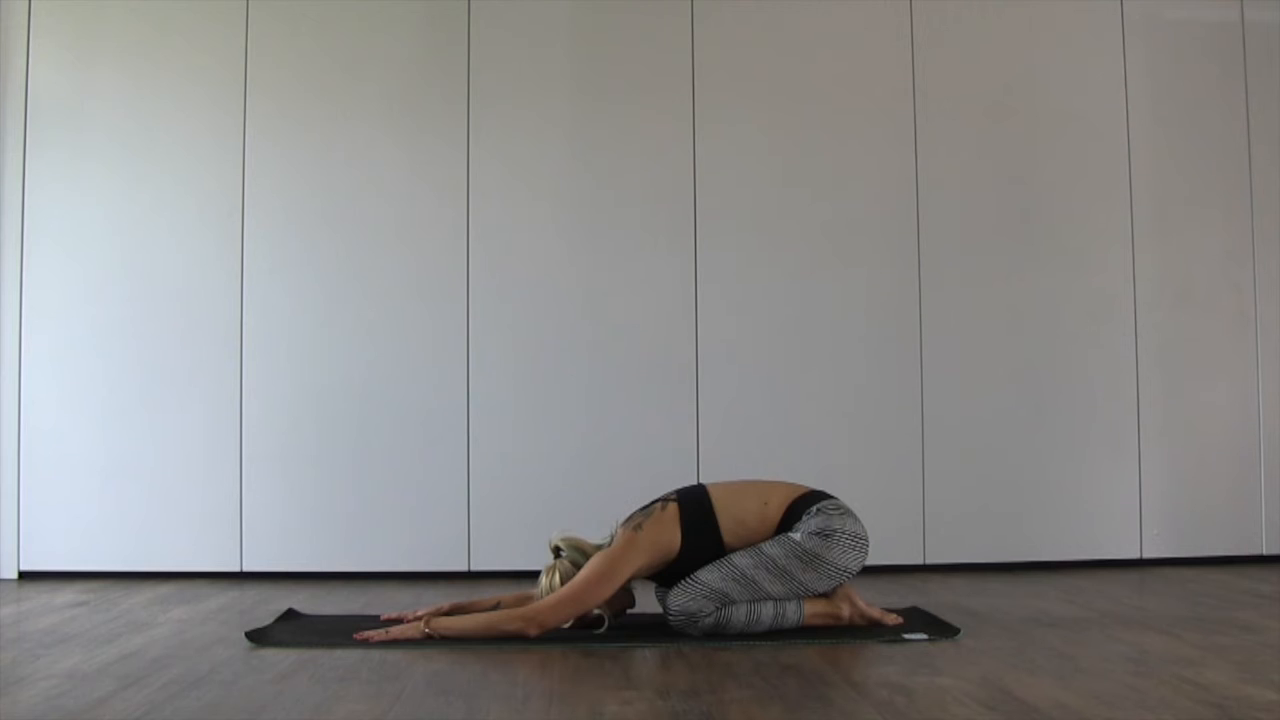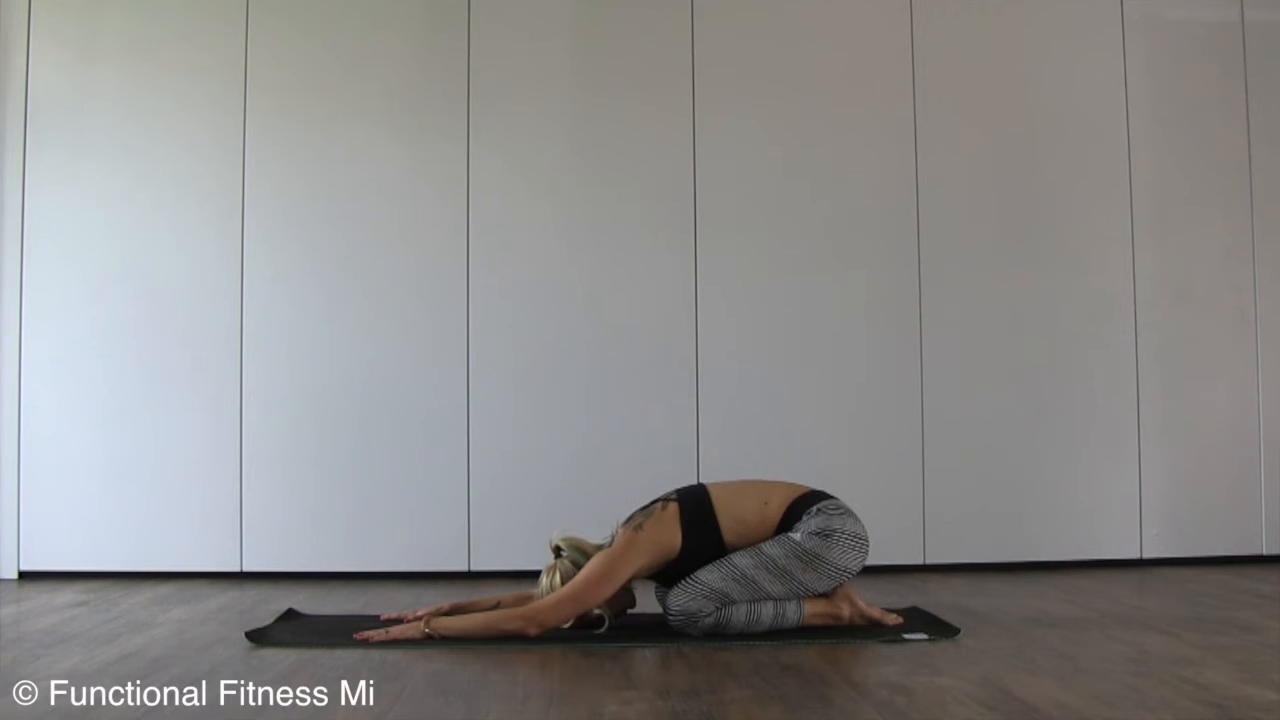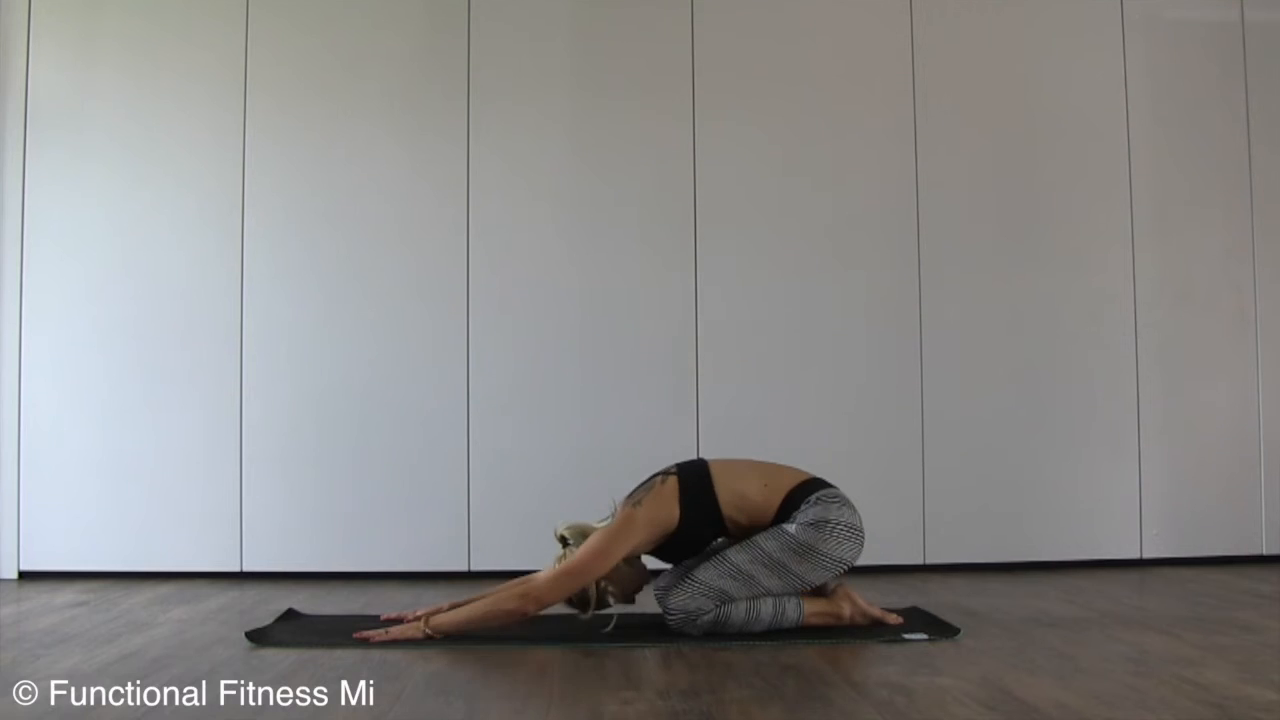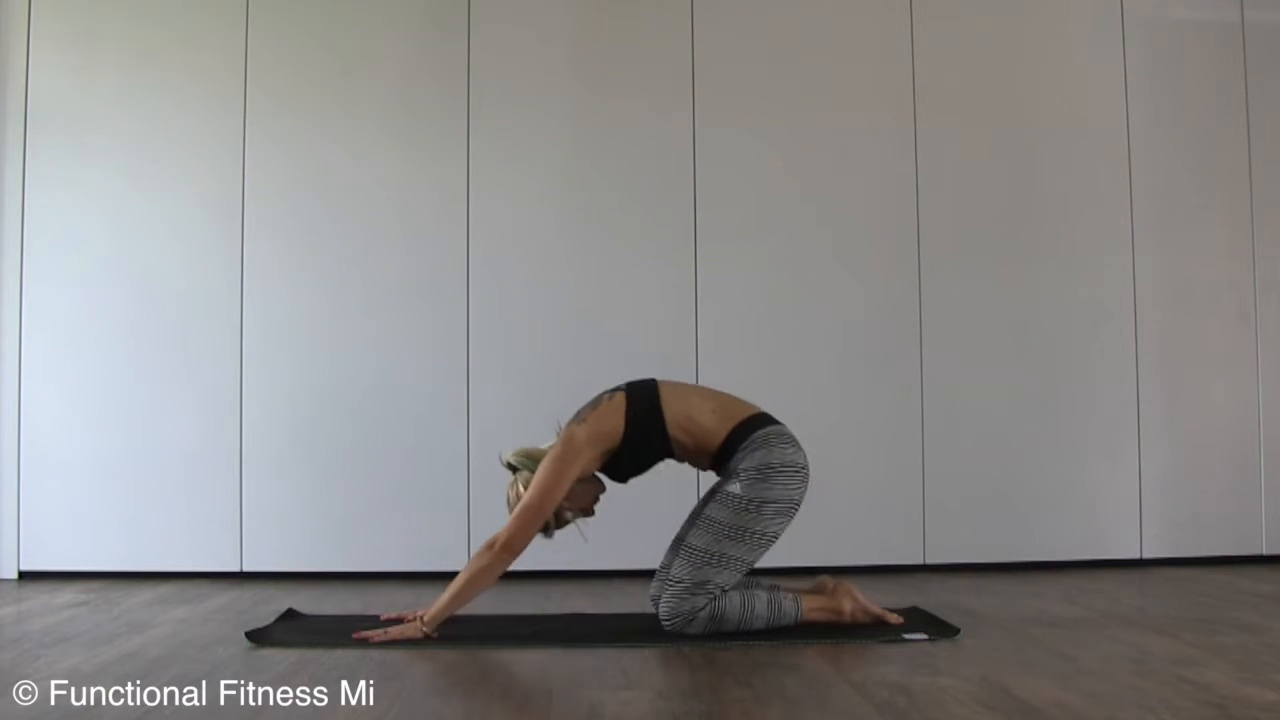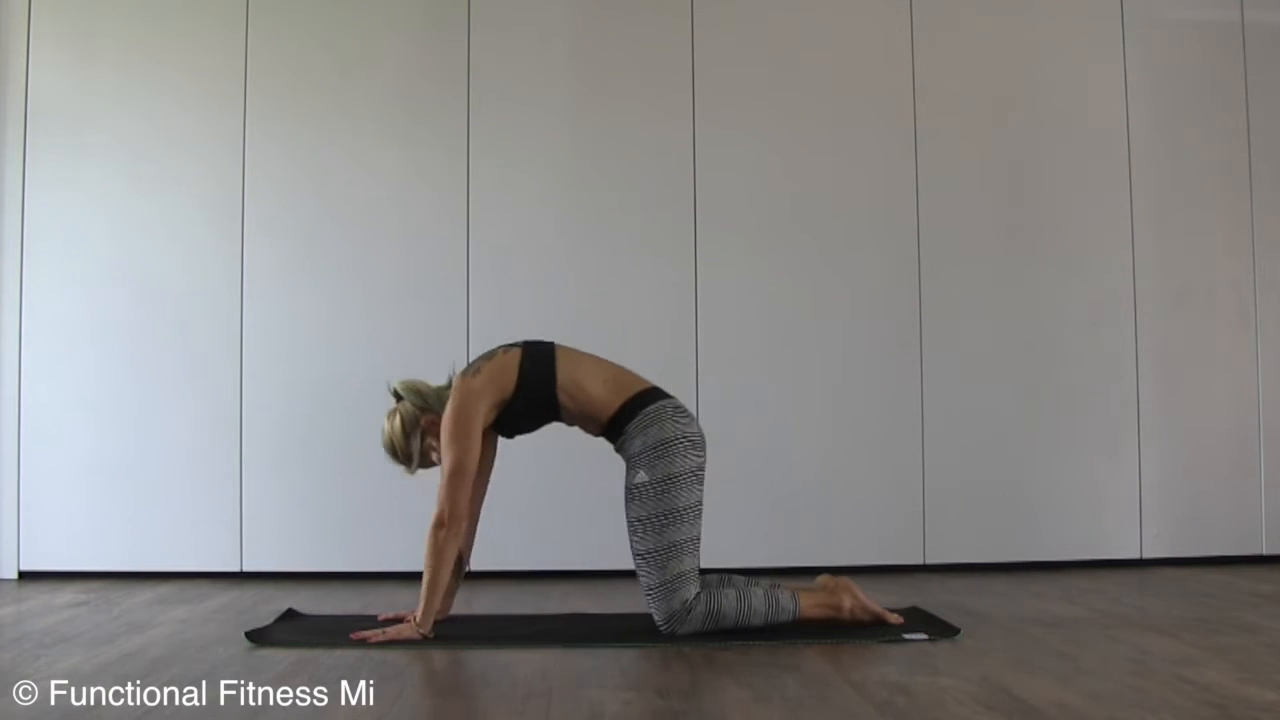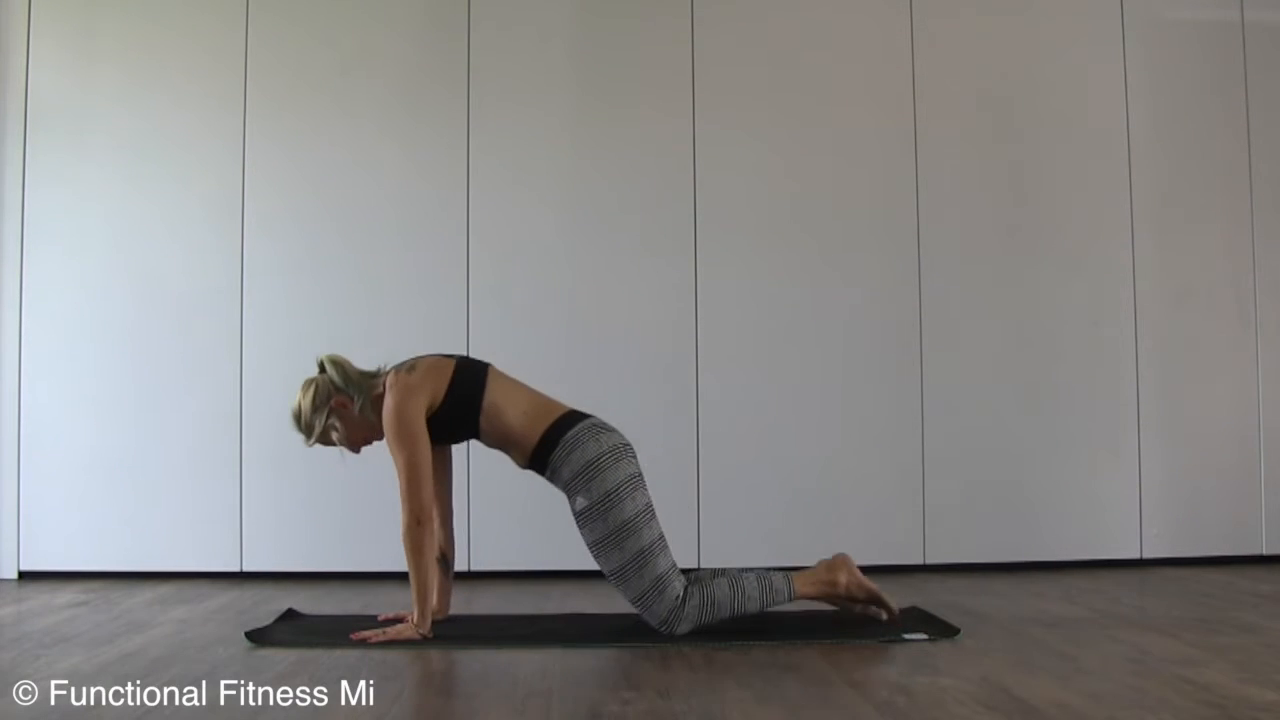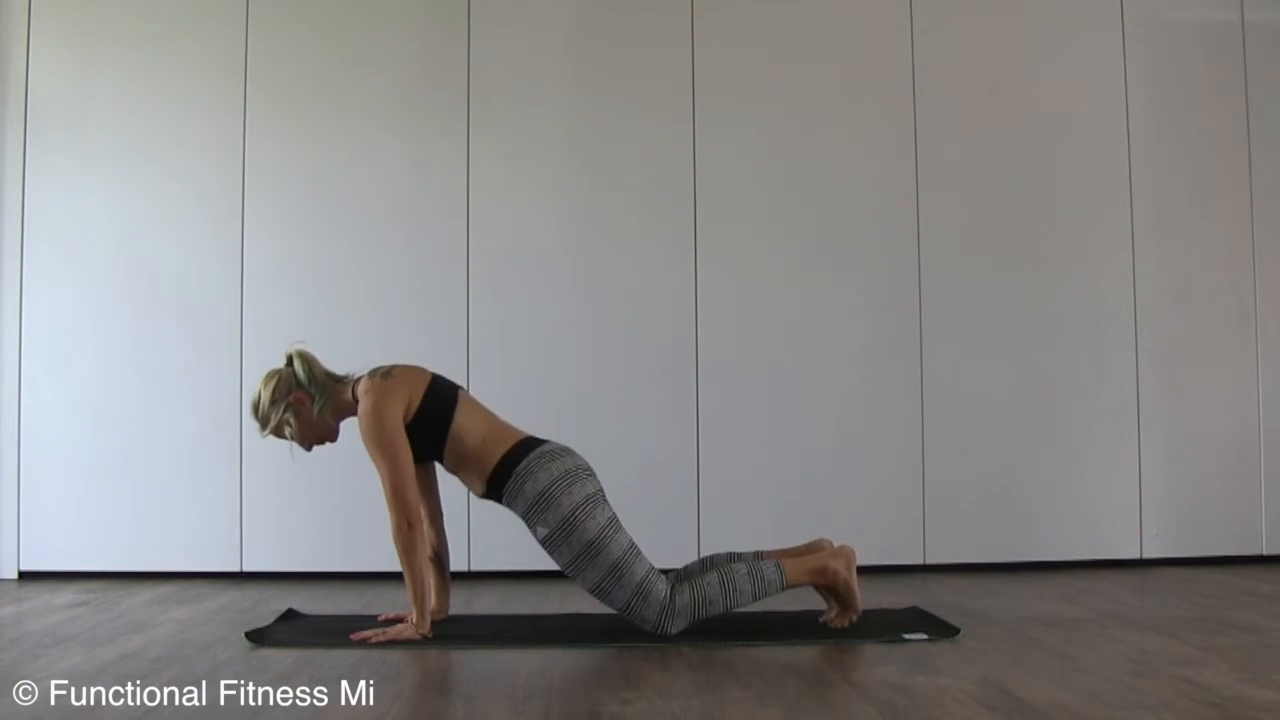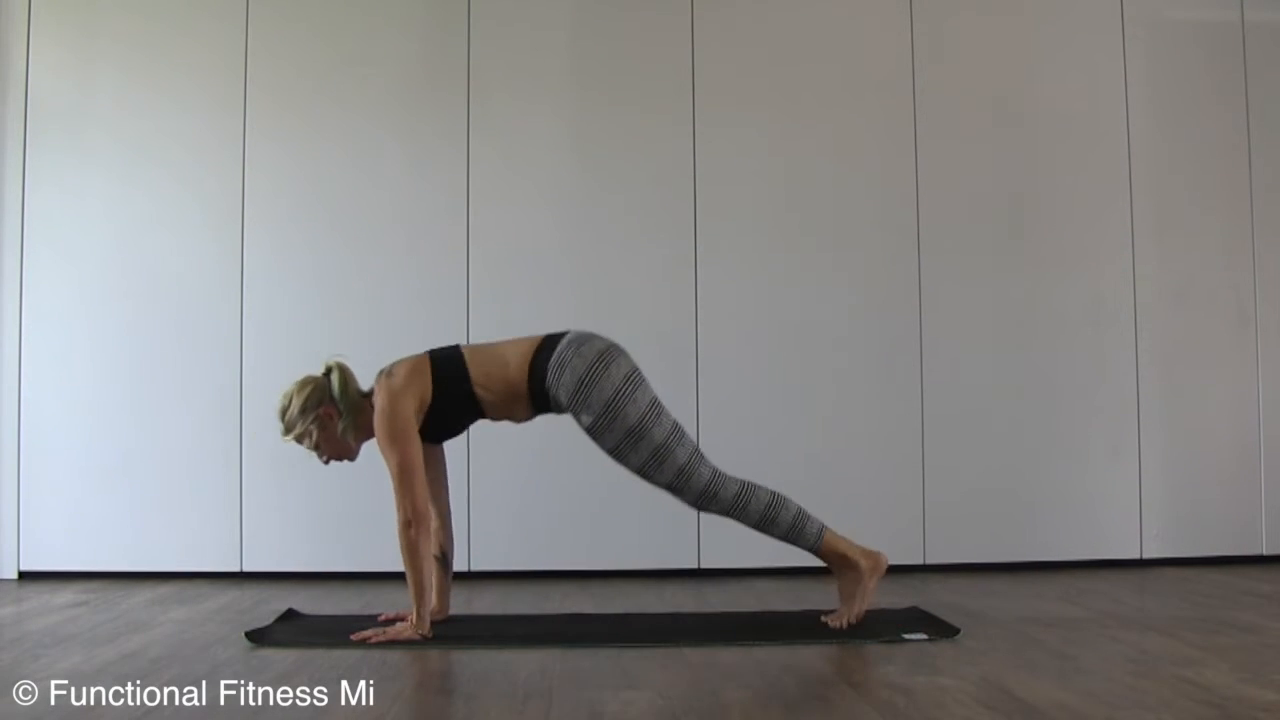
dt=0.5s
person 1, frame 1
left shoulder: (626, 553)
right shoulder: (631, 544)
left elbow: (531, 620)
right elbow: (539, 596)
left wrist: (427, 629)
right wrist: (447, 607)
left hip: (828, 531)
right hip: (812, 527)
left knee: (688, 608)
right knee: (676, 592)
left ankle: (830, 608)
right ankle: (824, 594)
person 1, frame 2
left shoulder: (628, 552)
right shoulder: (629, 544)
left elbow: (531, 621)
right elbow: (538, 596)
left wrist: (429, 627)
right wrist: (446, 606)
left hip: (829, 531)
right hip: (811, 527)
left knee: (688, 608)
right knee: (675, 591)
left ankle: (831, 609)
right ankle: (822, 595)
person 1, frame 3
left shoulder: (629, 528)
right shoulder: (633, 524)
left elbow: (529, 600)
right elbow: (539, 582)
left wrist: (428, 627)
right wrist: (443, 607)
left hip: (825, 522)
right hip: (808, 520)
left knee: (686, 607)
right knee: (673, 590)
left ankle: (829, 609)
right ankle: (818, 591)
person 1, frame 4
left shoulder: (572, 450)
right shoulder: (581, 447)
left elbow: (505, 546)
right elbow: (508, 543)
left wrist: (427, 623)
right wrist: (436, 609)
left hip: (768, 462)
right hip: (758, 460)
left knee: (681, 611)
right knee: (673, 594)
left ankle: (831, 606)
right ankle: (818, 593)
person 1, frame 5
left shoulder: (463, 403)
right shoulder: (482, 407)
left elbow: (450, 520)
right elbow: (465, 520)
left wrist: (422, 622)
right wrist: (435, 607)
left hip: (657, 437)
right hip: (659, 434)
left knee: (676, 612)
right knee: (674, 591)
left ankle: (829, 603)
right ankle: (816, 592)
person 1, frame 6
left shoulder: (399, 396)
right shoulder: (422, 399)
left elbow: (420, 517)
right elbow: (439, 514)
left wrist: (421, 619)
right wrist: (435, 603)
left hip: (587, 460)
right hip: (591, 456)
left knee: (673, 612)
right knee: (669, 595)
left ankle: (827, 578)
right ankle: (823, 577)
person 1, frame 7
left shoulder: (373, 401)
right shoulder: (394, 402)
left elbow: (408, 520)
right elbow: (428, 515)
left wrist: (419, 618)
right wrist: (437, 603)
left hip: (545, 487)
right hip: (553, 475)
left knee: (664, 611)
right knee: (660, 595)
left ankle: (821, 566)
right ankle: (808, 558)
person 1, frame 8
left shoulder: (390, 404)
right shoulder: (411, 411)
left elbow: (415, 519)
right elbow: (437, 514)
left wrist: (416, 617)
right wrist: (435, 602)
left hip: (585, 369)
right hip: (579, 366)
left knee: (703, 484)
right knee: (700, 487)
left ankle: (854, 559)
right ankle: (844, 561)
